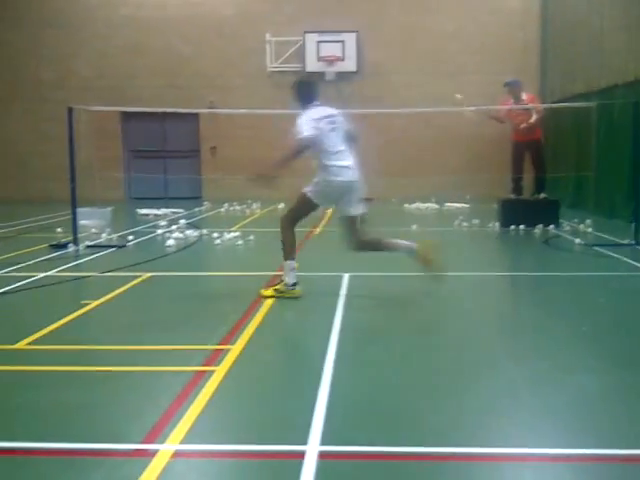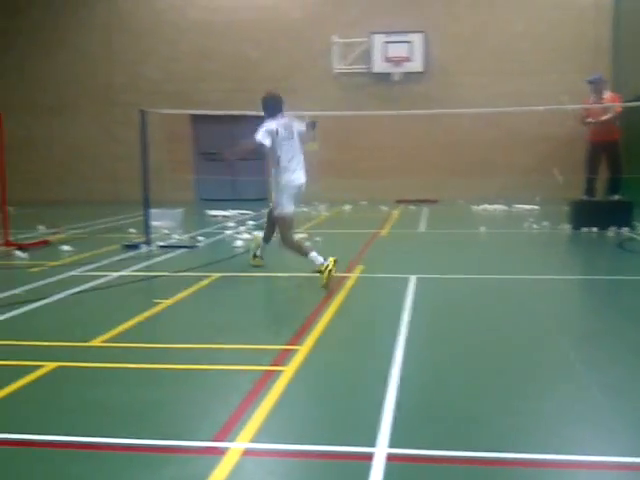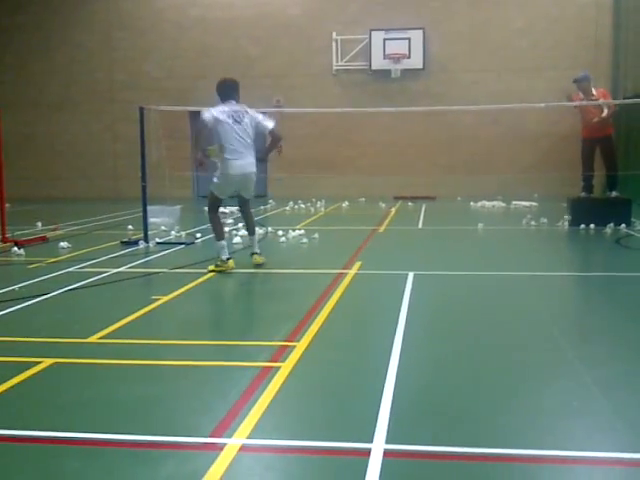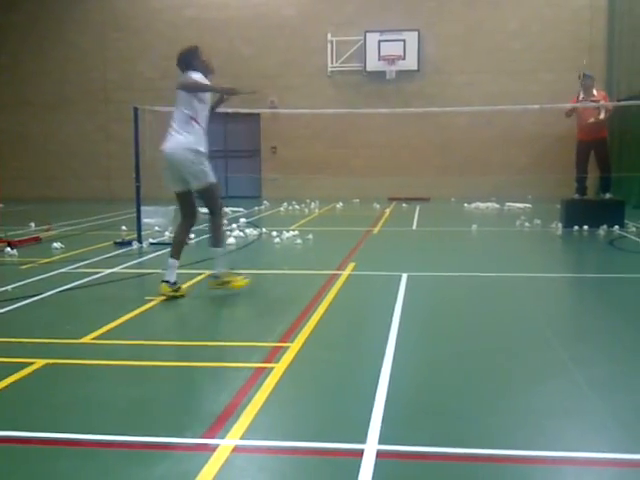
dt=0.5s
person 1, frame 1
left shoulder: (307, 119)
right shoulder: (335, 114)
left elbow: (303, 145)
right elbow: (351, 136)
left wrist: (275, 169)
left hip: (330, 179)
right hip: (351, 177)
left knee: (287, 223)
right knee: (358, 242)
left ankle: (290, 283)
right ankle: (415, 250)
person 1, frame 2
left shoulder: (269, 127)
right shoulder: (292, 124)
left elbow: (257, 144)
right elbow: (308, 131)
left wrist: (234, 154)
right wrist: (311, 126)
left hip: (285, 184)
right hip: (297, 181)
left knee: (286, 238)
right knee: (271, 218)
left ankle: (323, 263)
right ankle: (259, 253)
person 1, frame 3
left shoulder: (213, 113)
right shoulder: (251, 114)
left elbow: (206, 120)
right elbow: (276, 135)
left wrist: (205, 150)
right wrist: (264, 155)
left hip: (228, 171)
right hip: (249, 170)
left knee: (213, 210)
right knee: (245, 209)
left ankle: (225, 258)
right ankle: (256, 253)
person 1, frame 4
left shoulder: (199, 83)
right shoulder: (196, 79)
right elbow: (184, 84)
left wrist: (218, 97)
right wrist: (220, 89)
left hip: (175, 151)
right hip: (188, 152)
left knee: (187, 218)
right knee: (216, 211)
left ankle: (169, 281)
right ankle: (220, 273)
person 2, frame 1
left shoulder: (531, 98)
right shoulder: (508, 104)
left elbow: (538, 114)
right elbow: (503, 119)
left wrist: (529, 124)
right wrist: (491, 116)
left hip: (534, 137)
right hip: (518, 139)
left knee: (539, 165)
right knee: (516, 167)
left ankle: (540, 192)
right ankle: (516, 193)
person 2, frame 2
left shoulder: (613, 98)
right shoulder: (589, 101)
left elbow: (615, 114)
right elbow: (585, 121)
left wrist: (597, 120)
right wrist: (586, 119)
left hip: (611, 139)
right hip: (594, 139)
left knee: (614, 167)
right knee: (591, 167)
left ankle: (614, 193)
right ankle: (588, 194)
person 2, frame 3
left shoulder: (602, 93)
right shoulder: (578, 97)
left elbow: (612, 109)
right elbow: (573, 102)
left wrist: (604, 118)
right wrist: (570, 98)
left hip: (605, 133)
right hip: (588, 135)
left knee: (610, 163)
right knee: (587, 164)
left ankle: (612, 190)
right ankle: (586, 191)
person 2, frame 4
left shoulder: (602, 95)
right shoulder: (577, 99)
left elbow: (609, 112)
right elbow: (567, 114)
left wrist: (602, 119)
right wrist: (574, 106)
left hip: (600, 136)
right hip: (583, 138)
left knee: (604, 165)
right knee: (580, 166)
left ankle: (606, 192)
right ankle: (580, 192)
